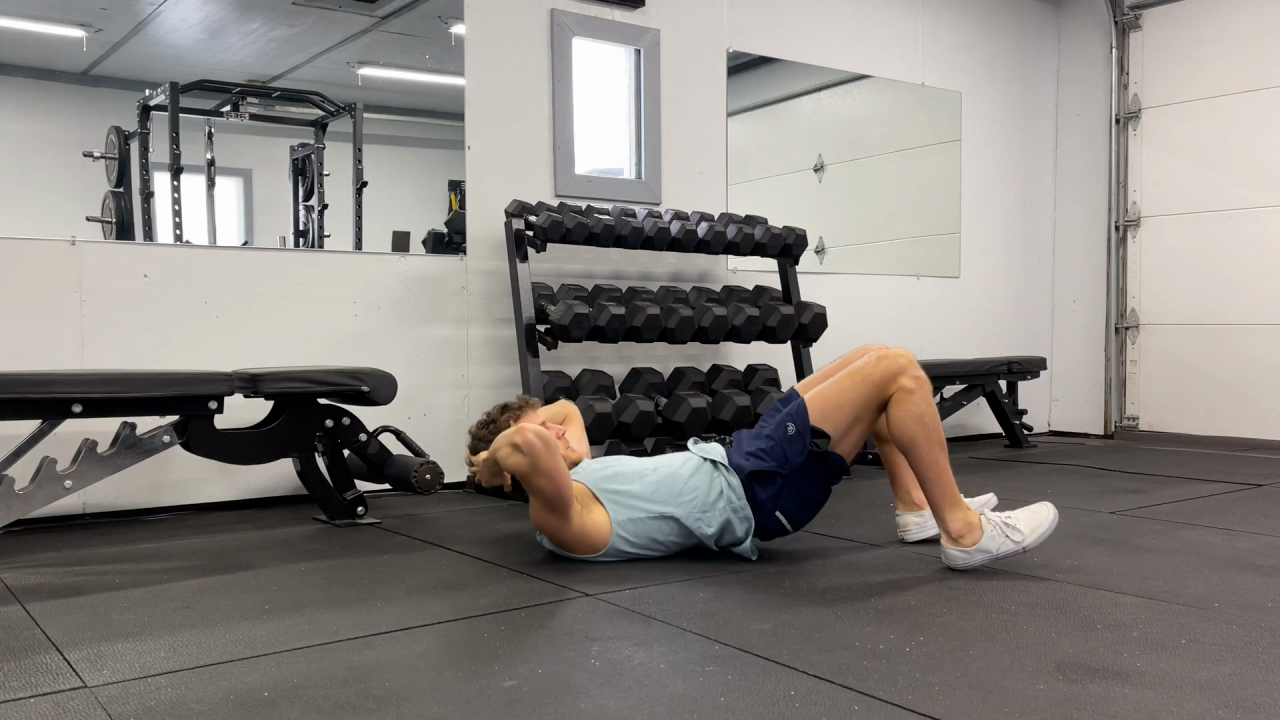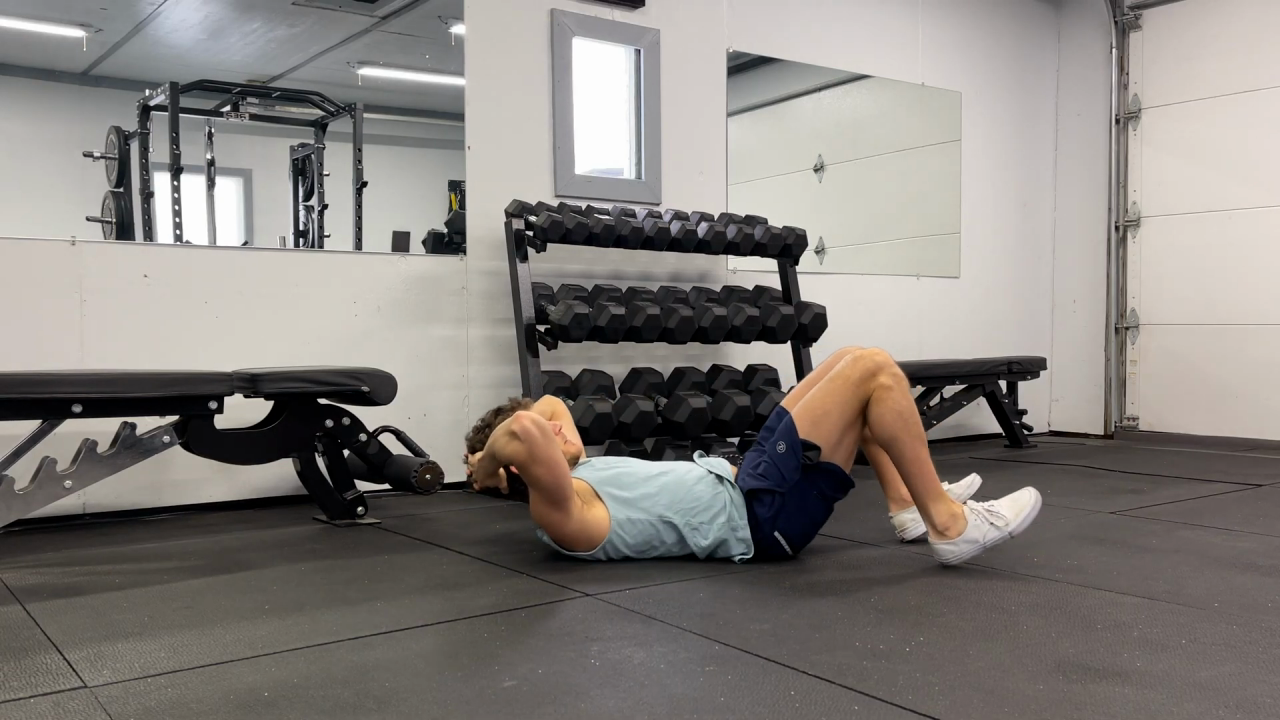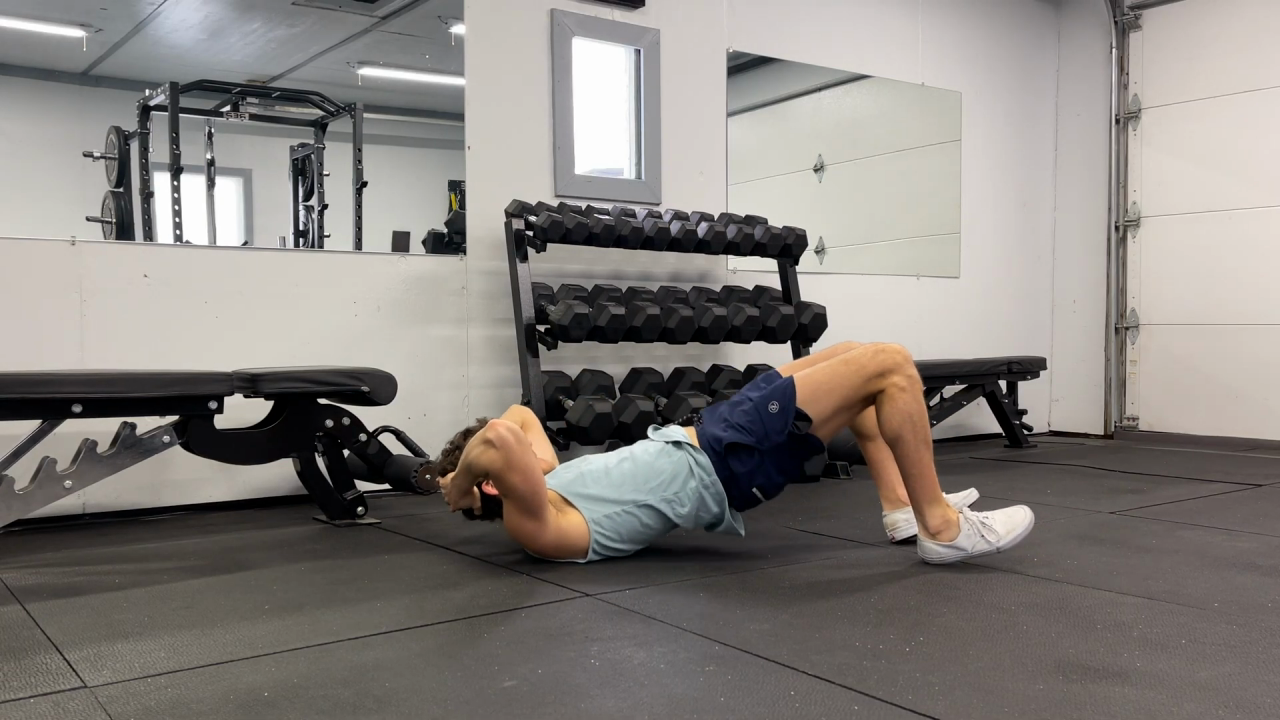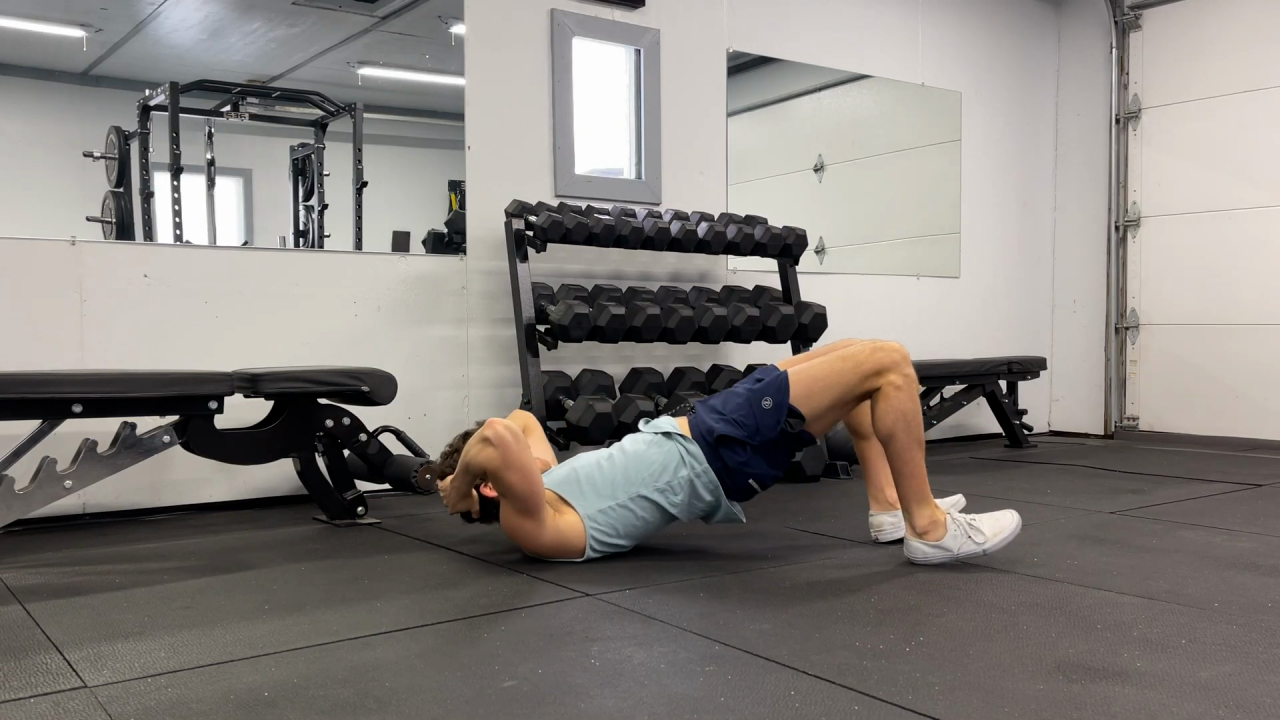
dt=1s
person 1, frame 1
left shoulder: (578, 478)
right shoulder: (559, 520)
left elbow: (566, 407)
right elbow: (531, 442)
left wrist: (503, 434)
right wrist: (497, 457)
left hip: (738, 462)
right hip: (758, 490)
left knee: (875, 361)
right knee: (899, 370)
left ankle: (917, 509)
right ankle: (964, 531)
person 1, frame 2
left shoulder: (577, 477)
right shoulder: (563, 516)
left elbow: (550, 401)
right elbow: (524, 429)
left wrist: (491, 457)
right wrist: (486, 466)
left hip: (738, 480)
right hip: (763, 513)
left knee: (853, 362)
right knee: (876, 370)
left ankle: (909, 505)
right ankle: (950, 524)
person 1, frame 3
left shoulder: (546, 487)
right shoulder: (534, 526)
left elbow: (518, 414)
right elbow: (498, 441)
right wrist: (460, 483)
left hip: (711, 437)
right hip: (729, 458)
left knee: (853, 358)
right knee: (893, 366)
left ankle: (902, 508)
right ankle: (940, 526)
person 1, frame 4
left shoulder: (547, 489)
right shoulder: (533, 527)
left elbow: (521, 418)
right elbow: (498, 436)
right wrist: (458, 488)
left hip: (710, 429)
right hip: (721, 450)
left knee: (857, 357)
right knee: (890, 363)
left ankle: (890, 509)
right ankle: (929, 529)
